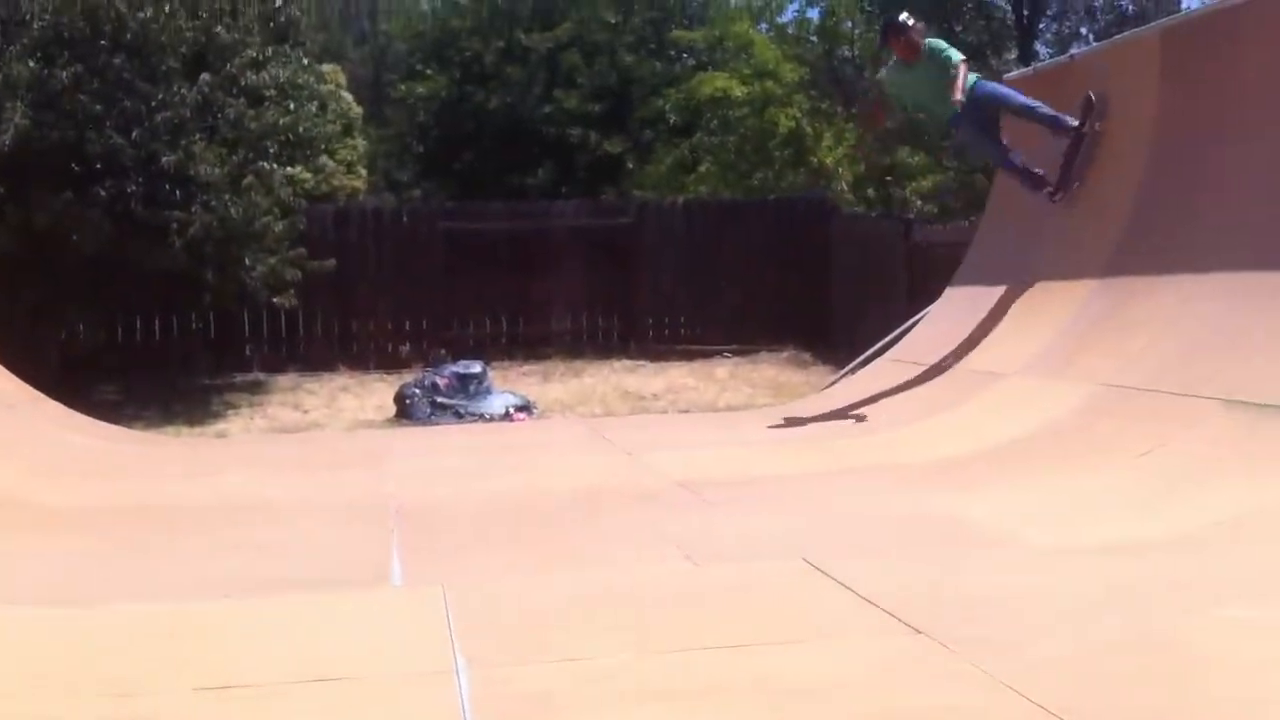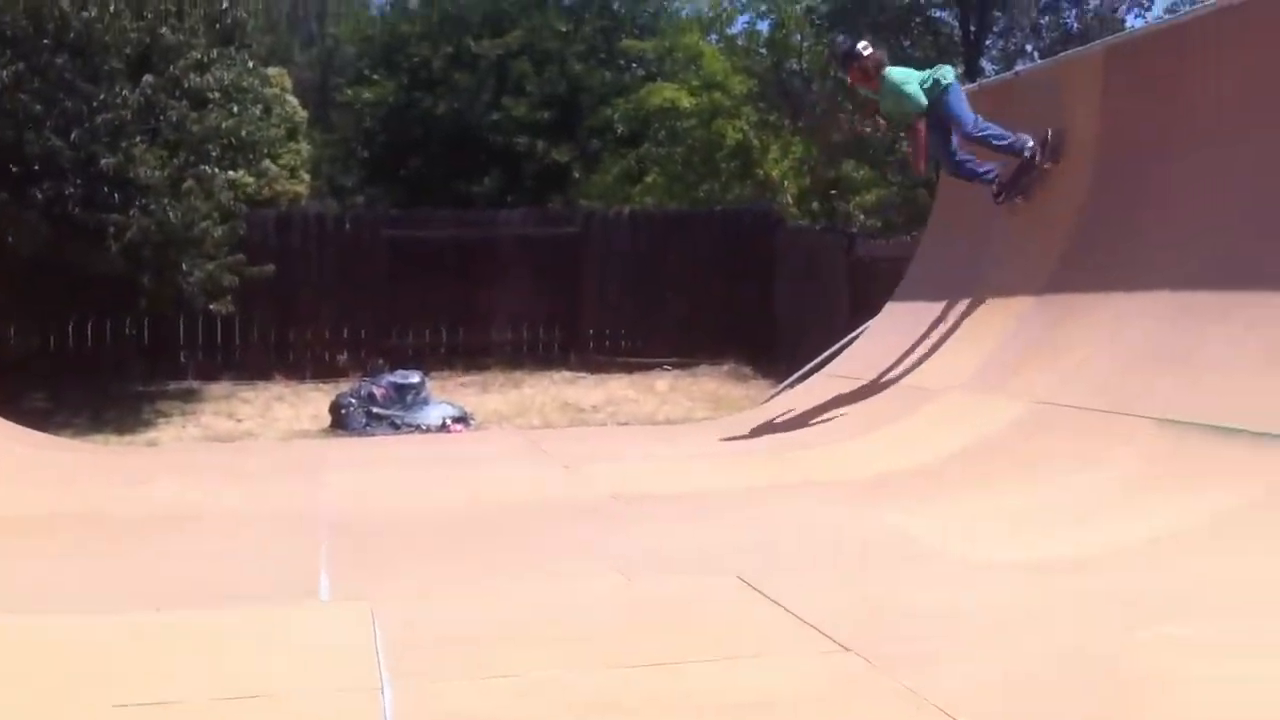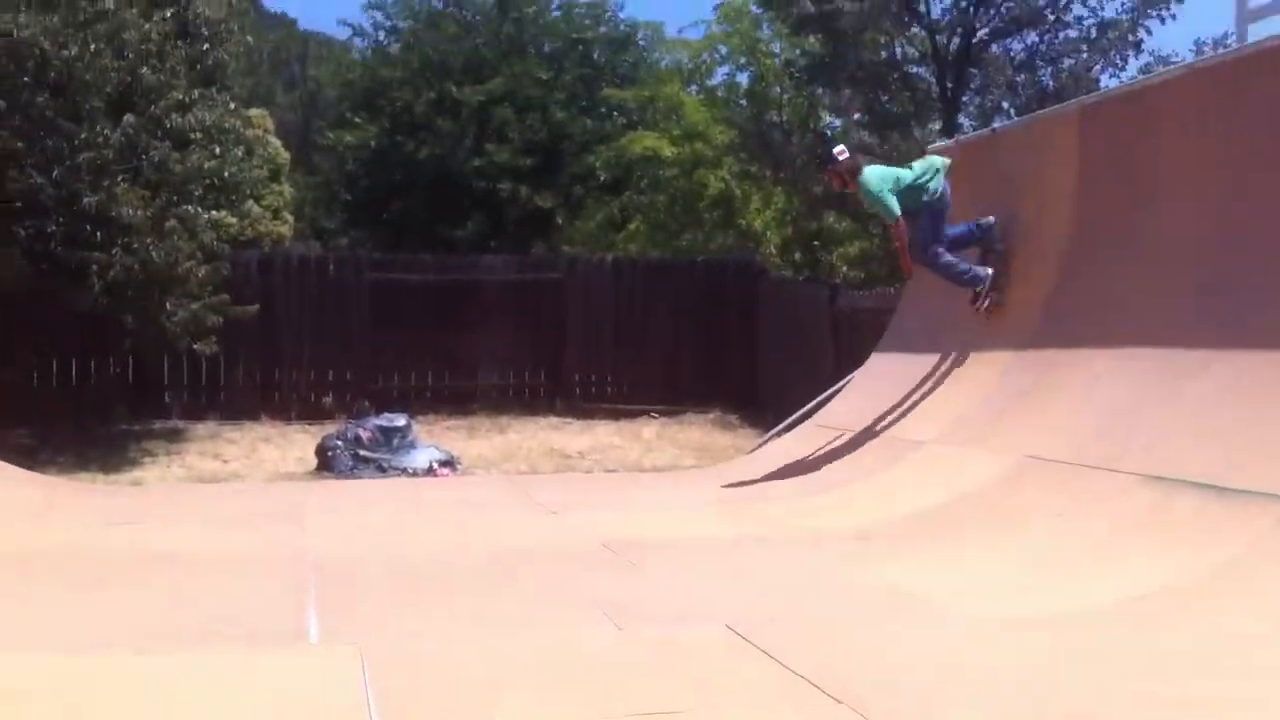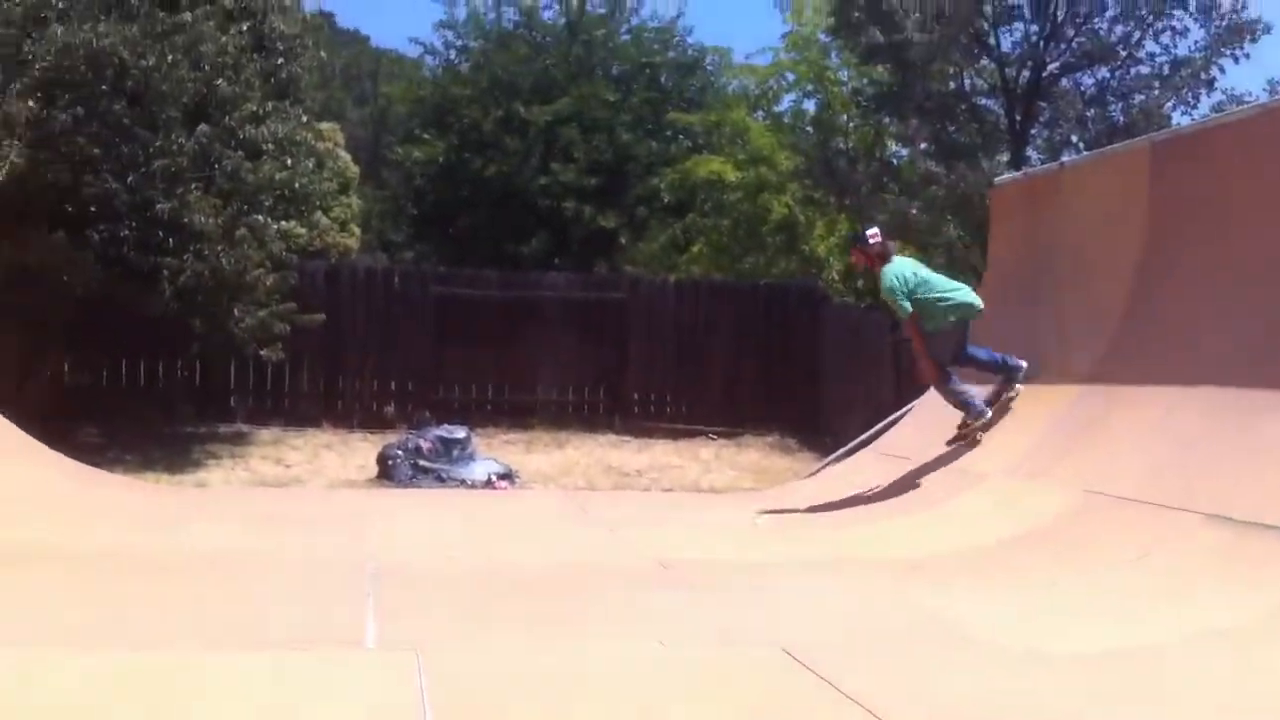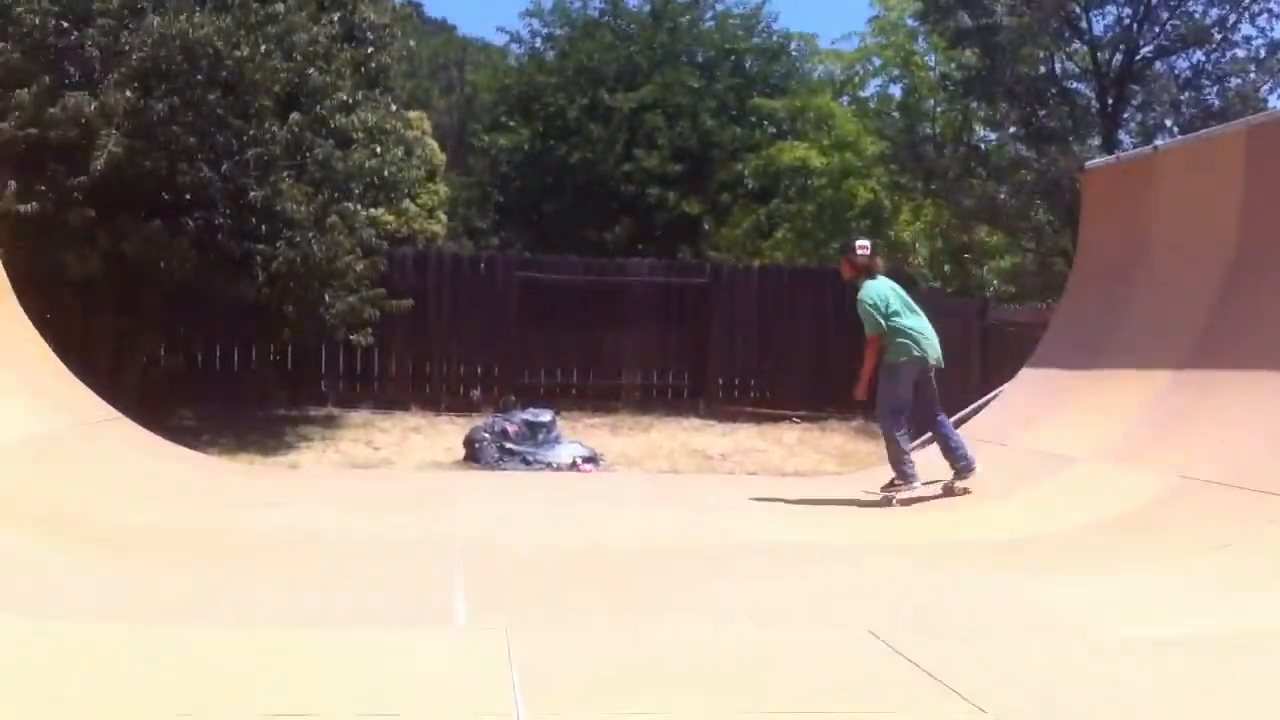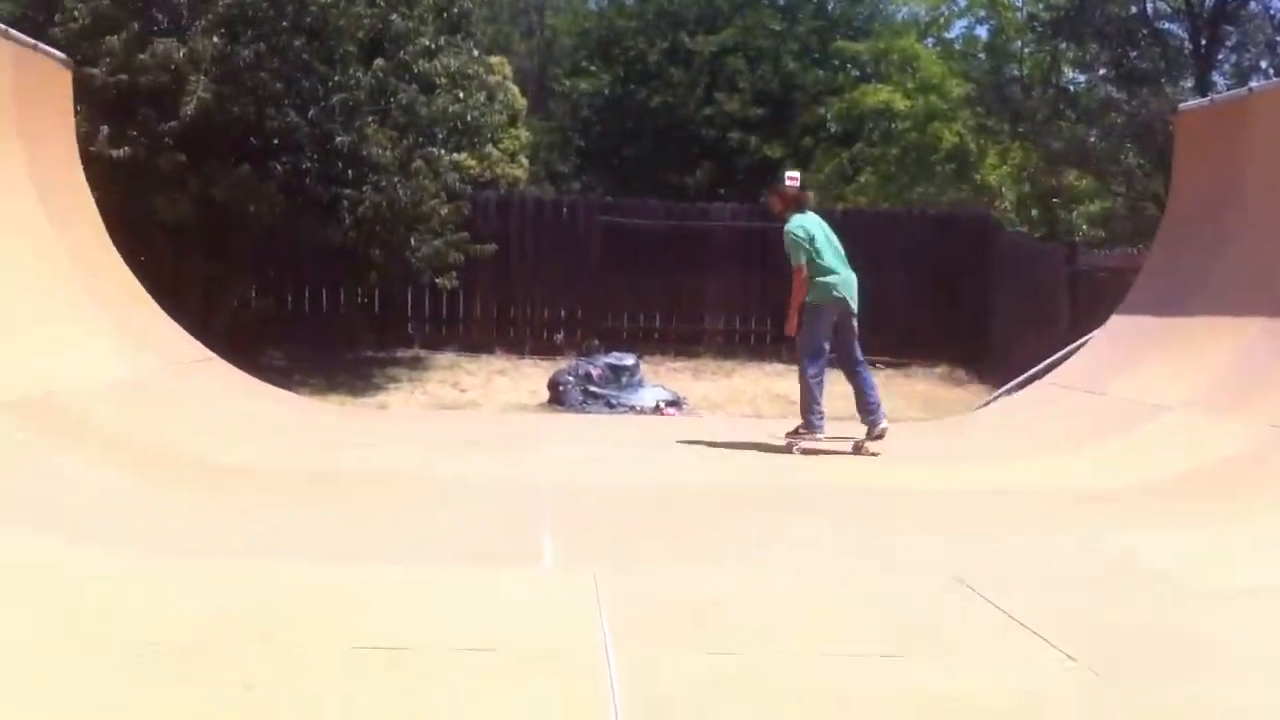
dt=0.2s
person 1, frame 1
left shoulder: (933, 48)
right shoulder: (892, 73)
left elbow: (961, 65)
right elbow: (881, 92)
left wrist: (958, 89)
left hip: (970, 89)
right hip: (954, 116)
left knee: (1019, 104)
right knee: (997, 154)
left ankle: (1067, 125)
right ankle: (1040, 182)
person 1, frame 2
left shoulder: (896, 82)
right shoulder: (865, 85)
left elbow: (919, 121)
left wrist: (920, 157)
right wrist: (879, 115)
left hip: (940, 87)
right hip: (927, 110)
left knee: (970, 129)
right knee: (950, 160)
left ankle: (1023, 145)
right ankle: (991, 176)
person 1, frame 3
left shoulder: (870, 187)
right shoulder: (864, 175)
left elbow: (898, 223)
left wrist: (906, 257)
left hip: (930, 189)
right hip: (922, 191)
left knee: (925, 253)
right knee: (929, 244)
left ankle: (979, 278)
right ankle: (982, 228)
person 1, frame 4
left shoulder: (888, 281)
right shoulder: (899, 262)
left elbow: (910, 320)
left wrist: (923, 360)
left hip: (948, 312)
right hip: (962, 300)
left knee: (935, 372)
right knee: (957, 355)
left ankle: (976, 411)
right ankle: (1012, 367)
person 1, frame 5
left shoulder: (865, 296)
right shoulder: (881, 282)
left elbow: (874, 341)
left wrist: (863, 381)
left hip: (905, 352)
right hip: (926, 346)
left knee: (889, 414)
right knee: (932, 412)
left ankle: (906, 475)
right ankle: (964, 464)
person 1, frame 6
left shoulder: (793, 227)
right shoulder: (810, 218)
left elbow: (801, 273)
left wrist: (793, 315)
left hip: (823, 296)
right hip: (846, 292)
left knee: (811, 361)
right knee: (853, 360)
left ankle: (813, 424)
right ankle: (875, 418)
